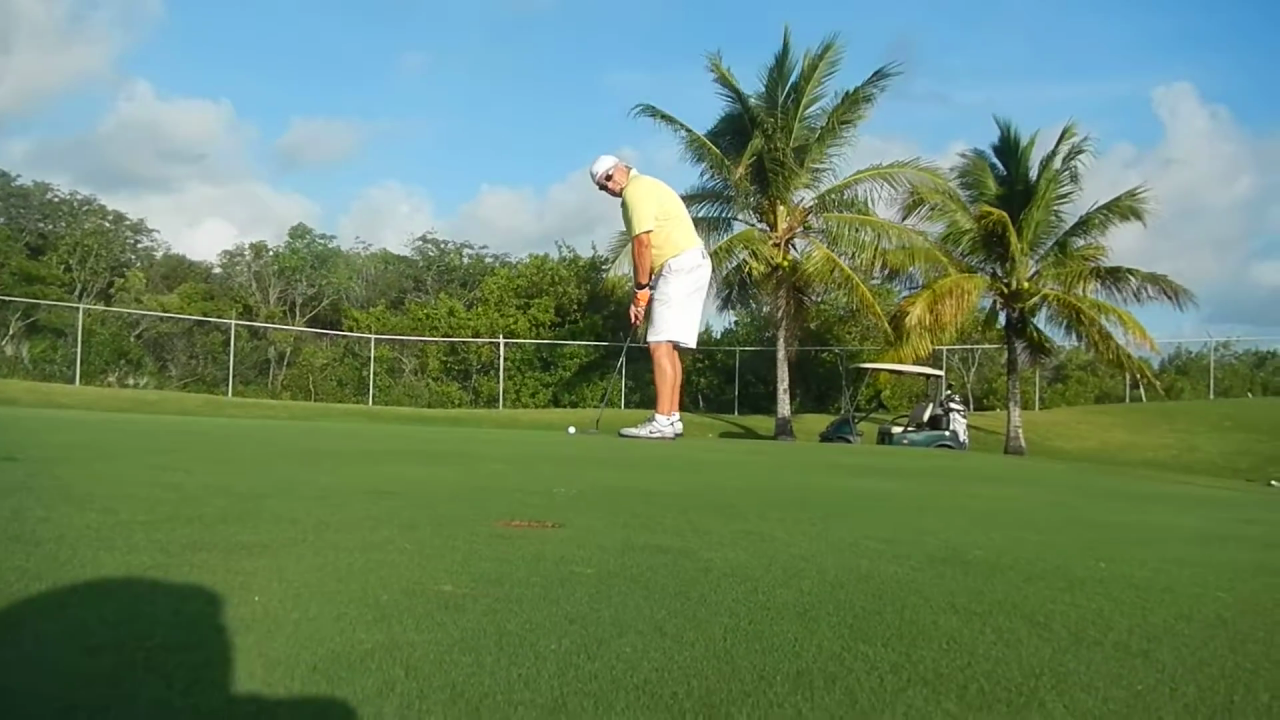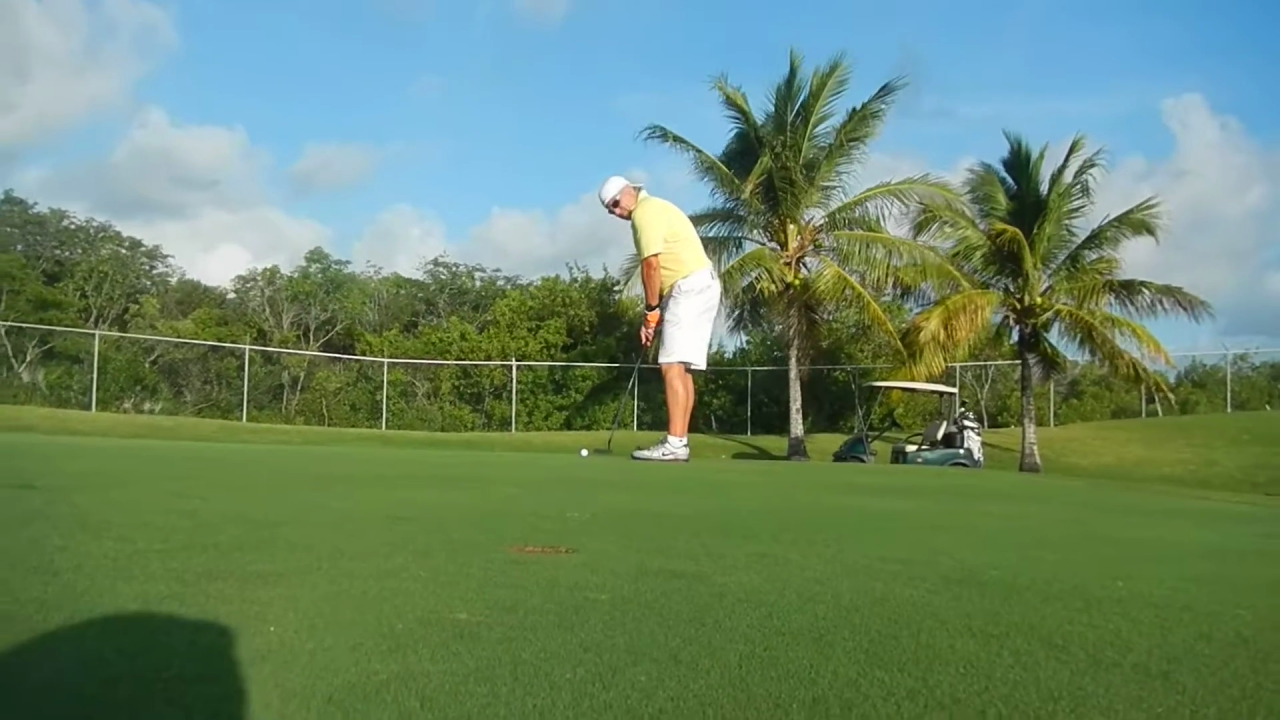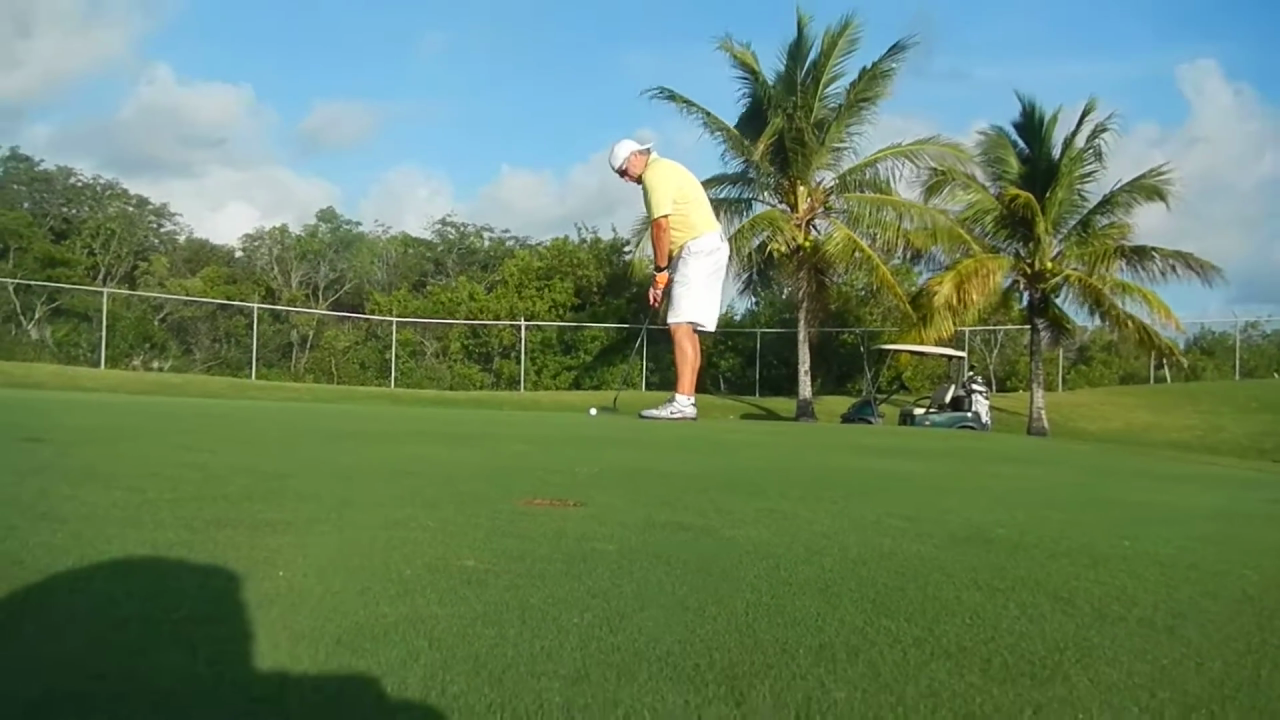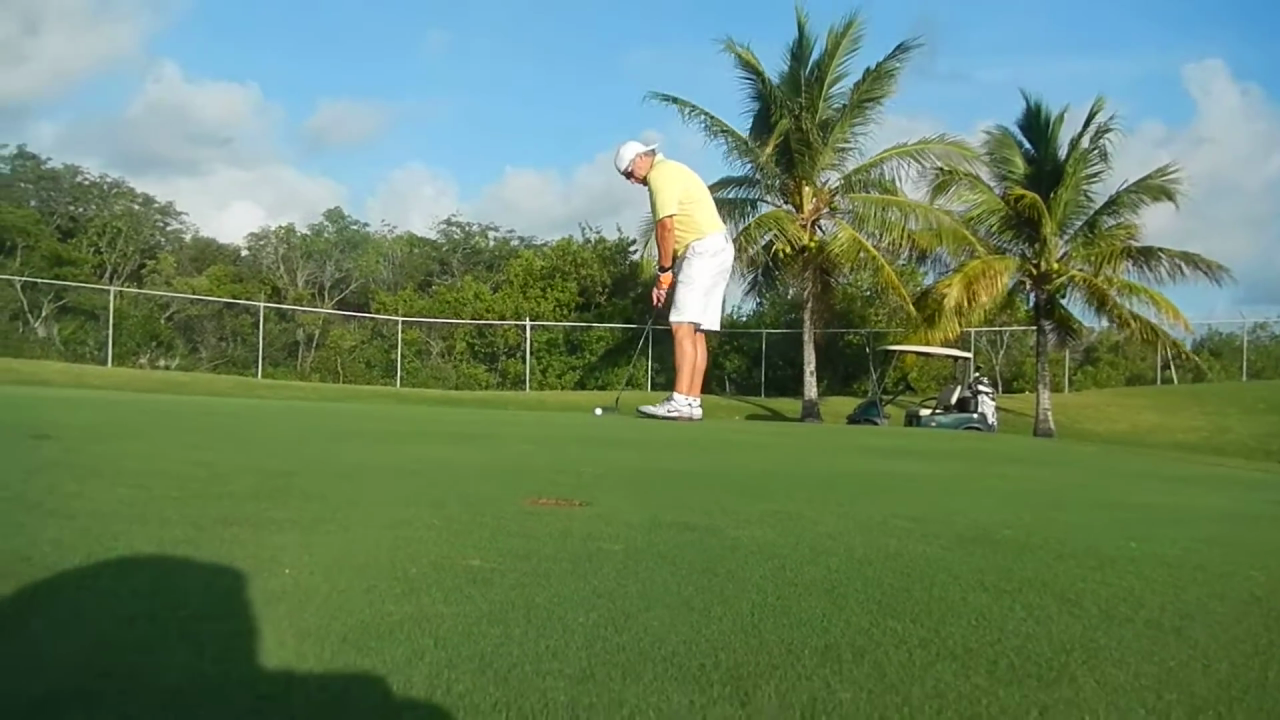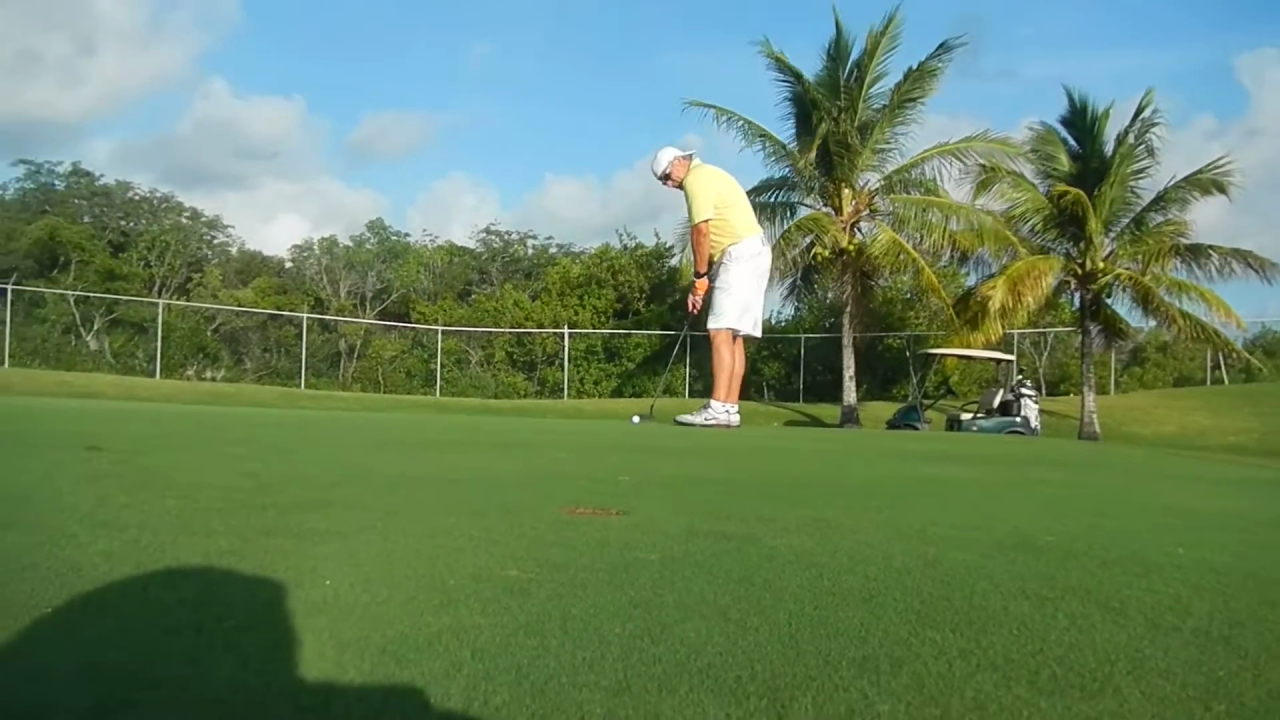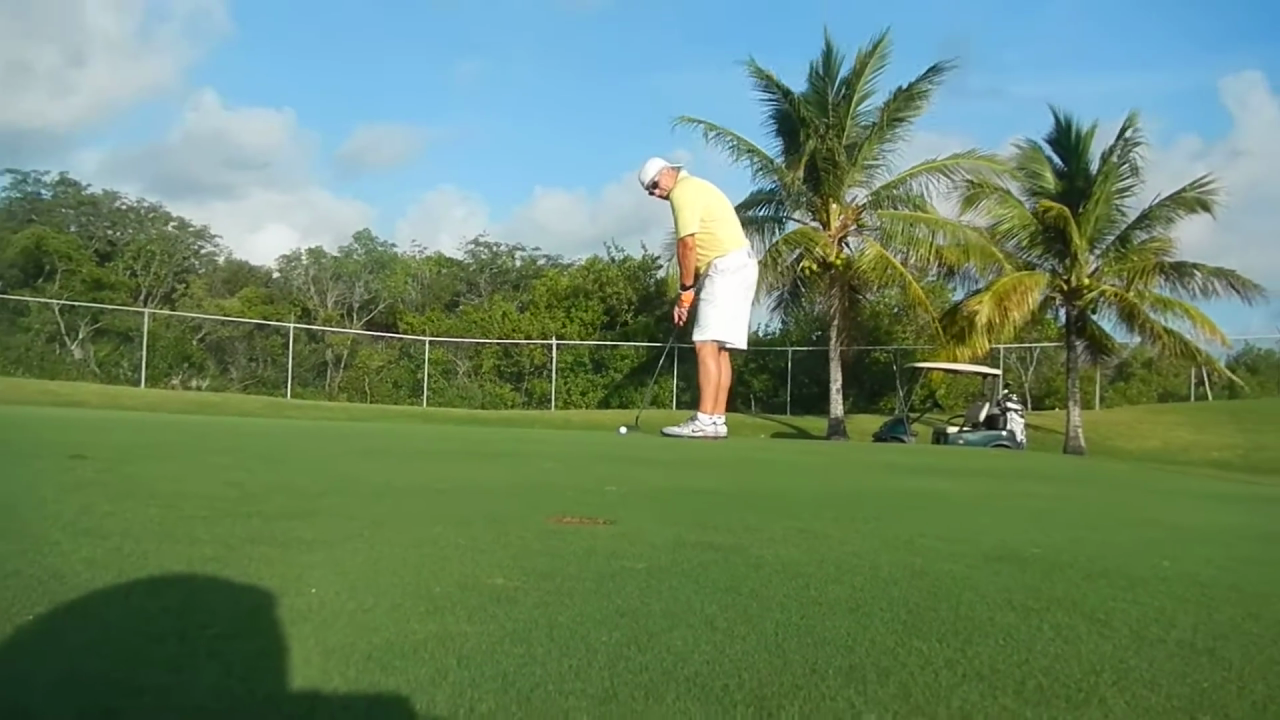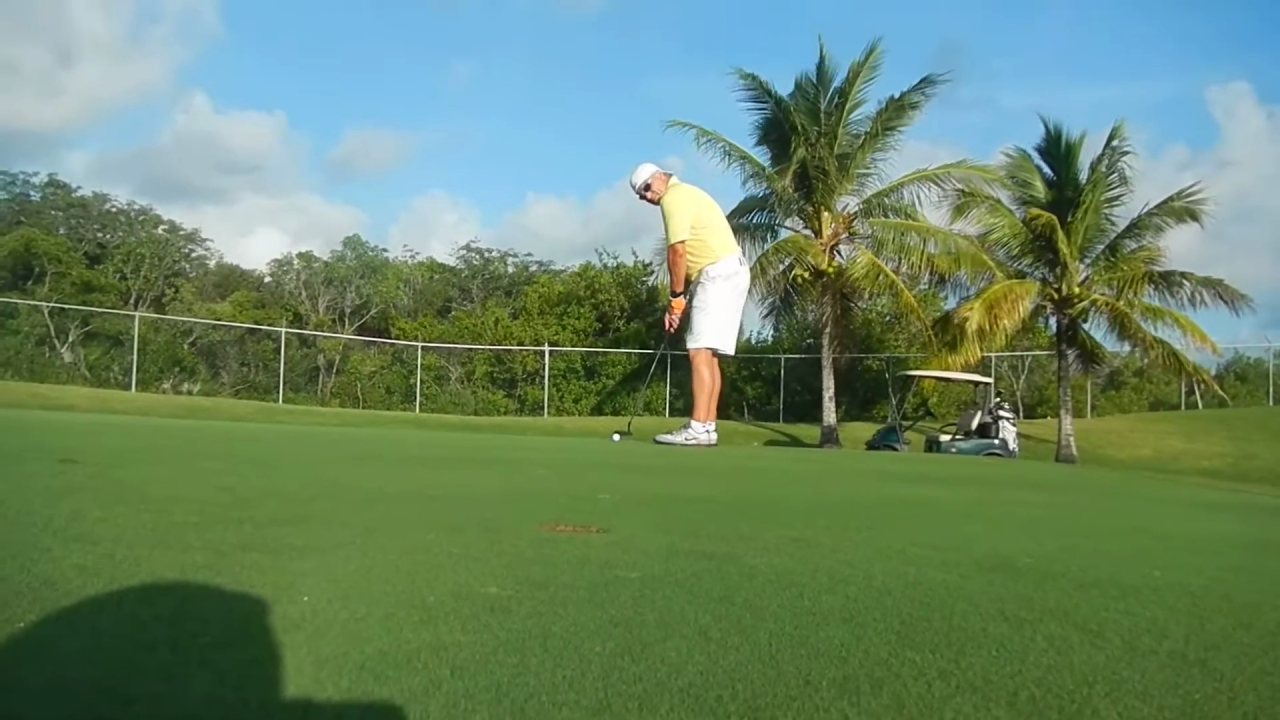
dt=0.2s
person 1, frame 1
left shoulder: (636, 189)
right shoulder: (634, 195)
left elbow: (642, 244)
right elbow: (644, 247)
left wrist: (641, 290)
right wrist: (641, 294)
left hip: (682, 265)
right hip: (686, 266)
left knee: (661, 343)
right knee: (669, 345)
left ankle: (662, 421)
right ankle: (671, 418)
person 1, frame 2
left shoulder: (645, 211)
right shoulder: (649, 212)
left elbow: (651, 266)
right elbow: (657, 268)
left wrist: (651, 311)
right wrist: (653, 313)
left hip: (691, 287)
right hip: (694, 288)
left knee: (672, 365)
right knee: (680, 366)
left ankle: (674, 443)
right ankle: (679, 441)
person 1, frame 3
left shoulder: (655, 172)
right shoulder: (659, 173)
left elbow: (661, 227)
right elbow: (667, 229)
left wrist: (659, 272)
right wrist: (663, 273)
left hip: (701, 248)
right hip: (702, 250)
left knee: (681, 324)
right knee: (687, 327)
left ankle: (681, 402)
right ankle: (686, 402)
person 1, frame 4
left shoulder: (660, 173)
right shoulder: (667, 173)
left elbow: (666, 227)
right elbow: (674, 228)
left wrist: (664, 272)
right wrist: (667, 274)
left hip: (705, 250)
right hip: (708, 250)
left knee: (683, 324)
right knee: (694, 328)
left ankle: (680, 401)
right ankle: (692, 402)
person 1, frame 5
left shoulder: (696, 177)
right shoulder: (704, 177)
left elbow: (701, 232)
right elbow: (711, 233)
left wrist: (699, 278)
right wrist: (702, 280)
left hip: (741, 254)
right hip: (746, 254)
left knee: (721, 331)
right knee: (733, 333)
left ankle: (718, 408)
right ankle: (730, 408)
person 1, frame 6
left shoulder: (683, 190)
right shoulder: (692, 189)
left elbow: (687, 245)
right elbow: (698, 247)
left wrist: (685, 291)
right wrist: (688, 292)
left hip: (728, 267)
right hip: (735, 266)
left knee: (707, 343)
right knee: (718, 346)
left ankle: (704, 421)
right ankle: (717, 419)
person 1, frame 7
left shoulder: (673, 197)
right shoulder: (683, 196)
left elbow: (677, 253)
right elbow: (688, 254)
left wrist: (676, 297)
right wrist: (680, 298)
left hip: (719, 274)
right hip: (726, 273)
left knee: (701, 351)
right knee: (708, 352)
left ankle: (698, 428)
right ankle: (707, 427)
